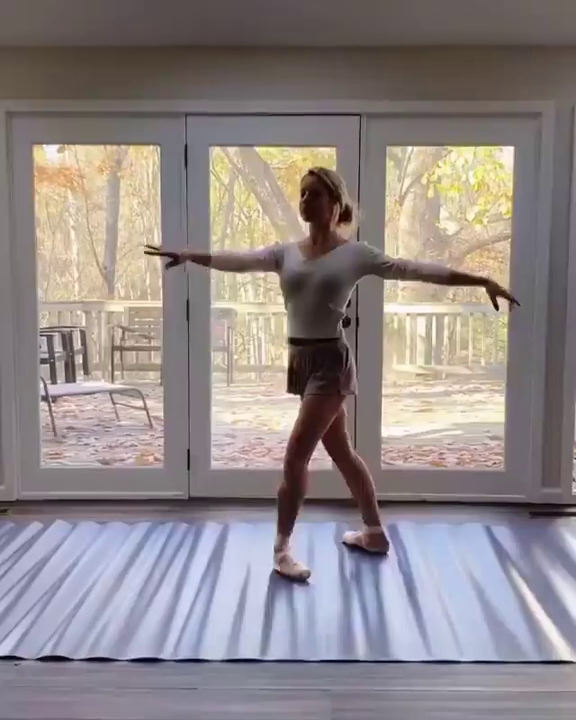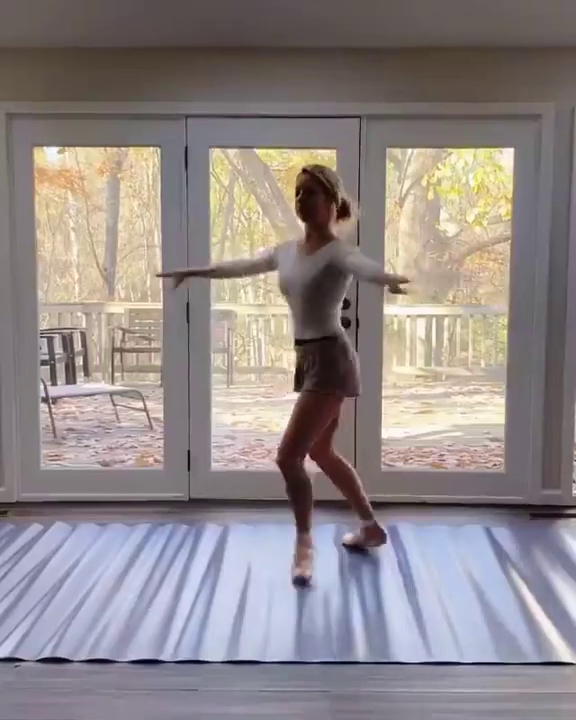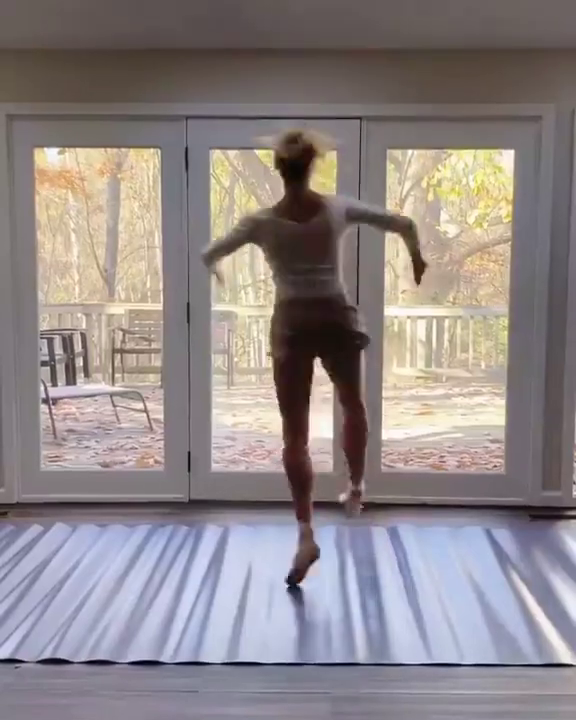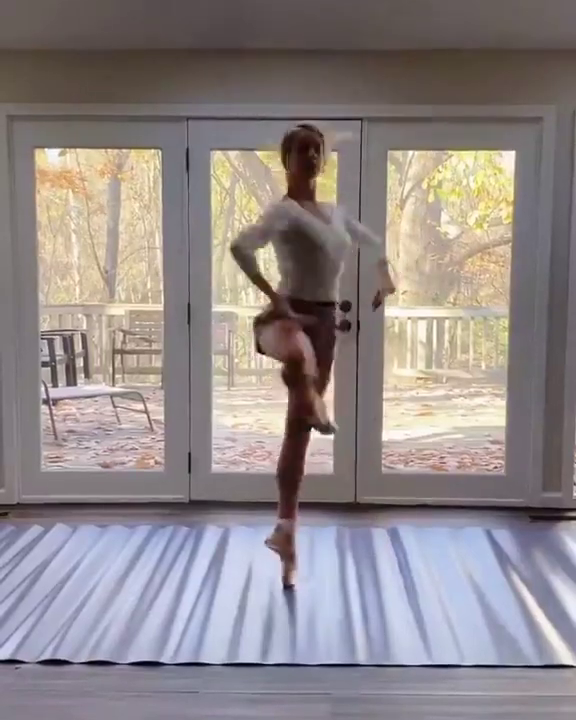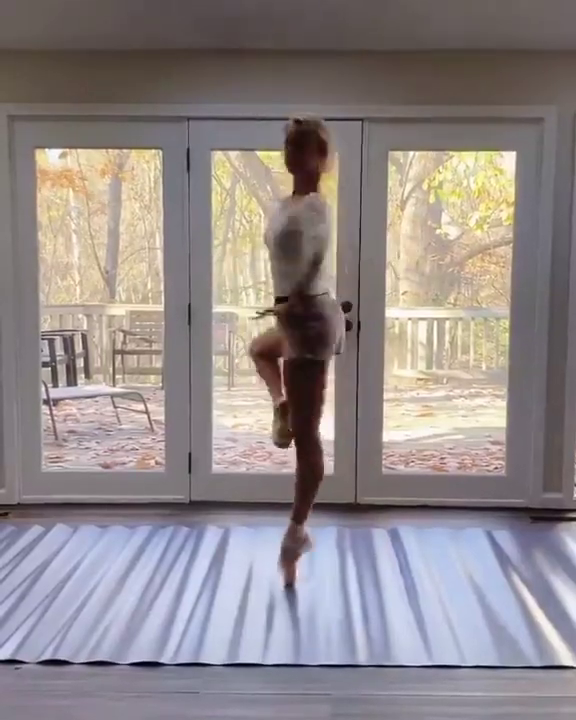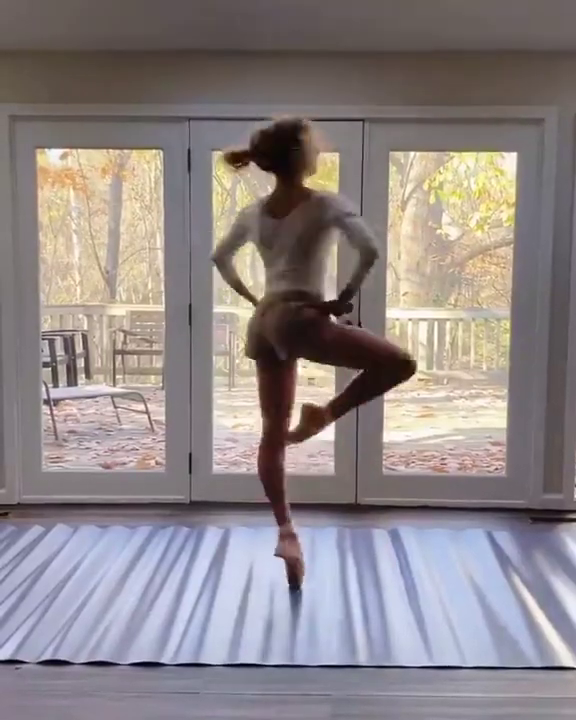
dt=0.2s
person 1, frame 1
left shoulder: (356, 254)
right shoulder: (286, 252)
left elbow: (417, 270)
right elbow: (237, 260)
left wrist: (482, 281)
right wrist: (185, 255)
left hip: (330, 361)
right hip: (300, 359)
left knee: (295, 458)
right knee: (342, 452)
left ankle: (282, 547)
right ankle: (374, 531)
person 1, frame 2
left shoulder: (340, 252)
right shoulder: (289, 251)
left elbow: (367, 268)
right elbow: (247, 265)
left wrist: (390, 279)
right wrist: (194, 272)
left hip: (331, 359)
right hip: (311, 358)
left knee: (289, 455)
right knee: (321, 452)
left ankle: (304, 545)
right ankle: (370, 526)
person 1, frame 3
left shoulder: (260, 221)
right shoulder: (338, 207)
left elbow: (209, 256)
right elbow: (405, 224)
left wrist: (216, 269)
right wrist: (416, 258)
left hip: (289, 327)
right hip: (338, 320)
left knee: (295, 437)
right knee: (354, 410)
left ankle: (305, 535)
right ankle: (355, 487)
person 1, frame 4
left shoulder: (336, 213)
right shoulder: (281, 210)
left elbow: (374, 245)
right elbow: (240, 246)
left wrist: (385, 278)
right wrist: (275, 299)
left hip: (323, 324)
right hip: (288, 318)
left knee: (298, 434)
left ankle: (285, 527)
person 1, frame 5
left shoulder: (314, 205)
right shoulder: (290, 205)
left elbow: (318, 245)
left wrist: (295, 300)
left hip: (309, 320)
right hip: (298, 317)
left knee: (307, 435)
left ankle: (296, 531)
right ankle: (286, 412)
person 1, frame 6
left shoulder: (254, 213)
right shoulder: (326, 204)
left elbow: (220, 258)
right elbow: (370, 249)
right wrist: (344, 298)
left hip: (268, 321)
right hip: (304, 318)
left knee: (272, 438)
right knee: (399, 364)
left ankle: (286, 532)
right ankle: (324, 414)
